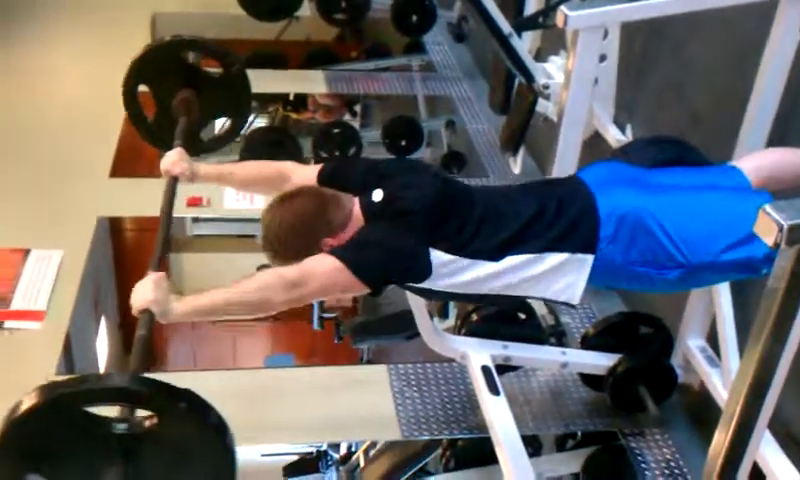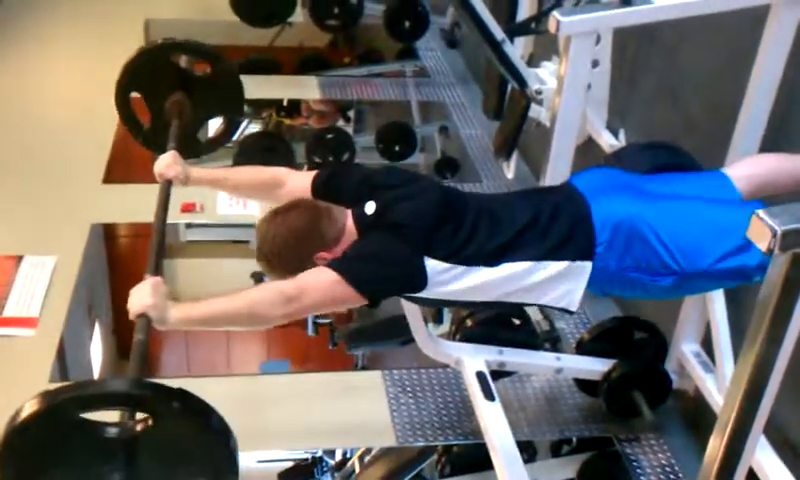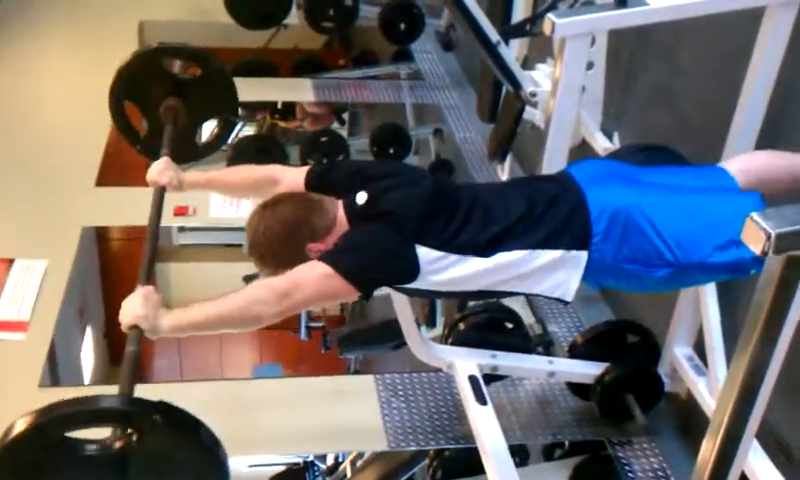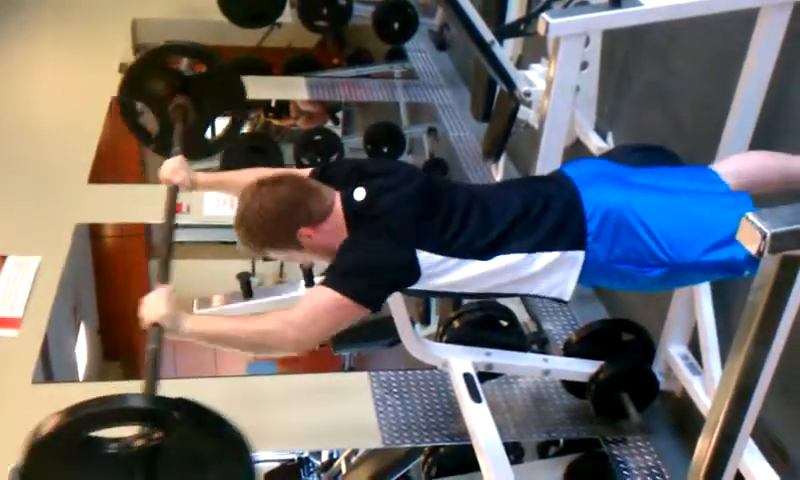
dt=0.3s
person 1, frame 1
left shoulder: (395, 239)
right shoulder: (371, 178)
left elbow: (288, 289)
right elbow: (289, 174)
left wrist: (173, 306)
right wrist: (199, 169)
left hip: (607, 239)
right hip: (591, 194)
right knee: (740, 180)
person 1, frame 2
left shoulder: (389, 251)
right shoulder: (364, 187)
left elbow: (288, 302)
right elbow: (283, 181)
left wrist: (171, 312)
right wrist: (194, 173)
left hip: (603, 244)
right hip: (585, 200)
right knee: (730, 187)
person 1, frame 3
left shoulder: (379, 241)
right shoulder: (358, 181)
left elbow: (278, 299)
right elbow: (275, 177)
left wrist: (163, 320)
right wrist: (186, 178)
left hip: (599, 236)
right hip: (581, 190)
right knee: (728, 182)
person 1, frame 4
left shoulder: (376, 244)
right shoulder: (352, 179)
left elbow: (293, 334)
right elbow: (277, 188)
left wrist: (180, 321)
right wrist: (199, 179)
left hip: (595, 235)
right hip: (574, 191)
right knee: (721, 181)
